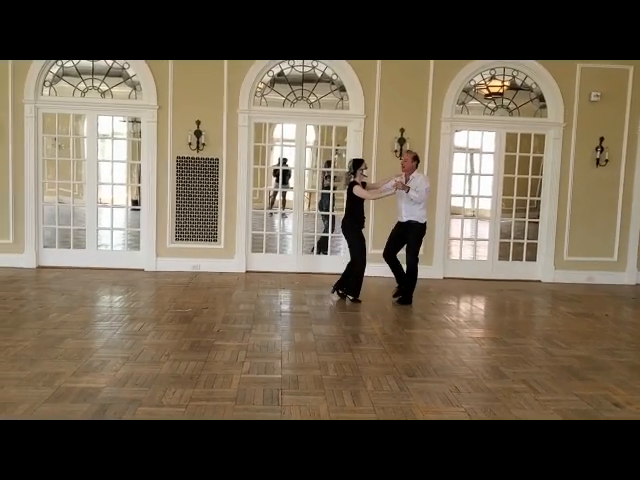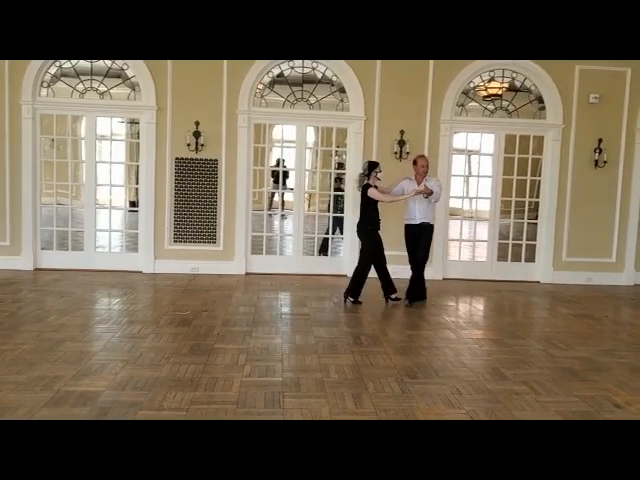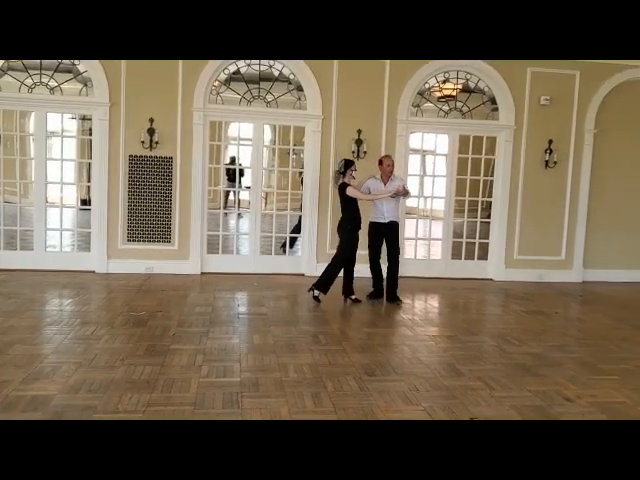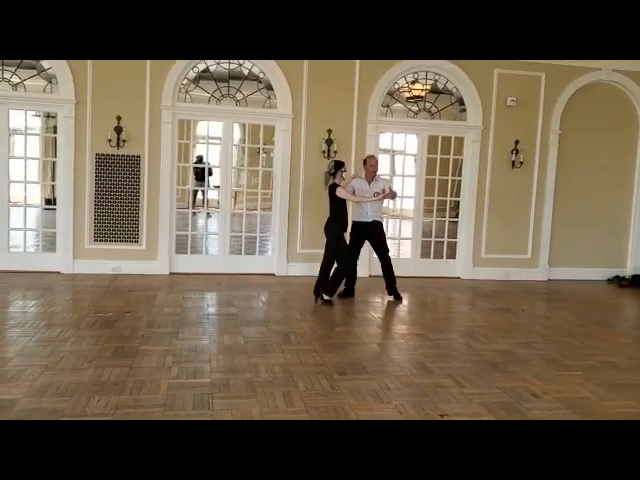
dt=0.4s
person 1, frame 1
left shoulder: (422, 179)
right shoulder: (400, 180)
left elbow: (419, 198)
left wrist: (406, 188)
left hip: (417, 224)
right hip: (402, 223)
left knee: (411, 259)
right knee: (388, 253)
left ankle: (407, 294)
right ankle: (403, 285)
person 1, frame 2
left shoulder: (434, 182)
right shoulder: (406, 183)
left elbow: (436, 197)
right elbow: (391, 195)
left wrist: (429, 192)
left hip: (426, 226)
right hip: (410, 225)
left knee: (420, 260)
right knee: (414, 261)
left ankle: (411, 294)
right ankle: (420, 292)
person 1, frame 3
left shoulder: (399, 181)
right shoulder: (371, 182)
left elbow: (406, 194)
left wrist: (404, 192)
left hip: (392, 224)
right hip: (375, 224)
left knee: (393, 259)
right knee: (373, 258)
left ankle: (391, 293)
right ankle: (377, 289)
person 1, frame 4
left shoulder: (383, 182)
right shoulder: (356, 181)
left elbow: (391, 193)
left wrist: (392, 194)
left hip: (375, 224)
right hip: (358, 223)
left knee: (384, 257)
right knee: (352, 257)
left ankle: (392, 289)
right ankle: (349, 289)
person 2, frame 1
left shoulder: (361, 185)
right shoulder: (354, 186)
left elbow: (378, 186)
right elbow: (371, 196)
right wrist: (391, 191)
left hip: (353, 226)
right hip: (352, 226)
left knee: (356, 259)
right knee: (360, 260)
left ankle: (341, 286)
right ankle: (351, 293)
person 2, frame 2
left shoulder: (373, 188)
right shoulder: (368, 188)
left elbow: (389, 190)
right elbow: (387, 199)
right wrist: (409, 195)
left hip: (371, 229)
right hip: (366, 229)
left knee: (380, 261)
right knee: (365, 262)
left ankle: (389, 292)
right ankle: (351, 294)
person 2, frame 3
left shoulder: (347, 186)
right shoulder: (345, 187)
left elbow: (360, 190)
right elbow: (366, 197)
right wrist: (387, 194)
left hip: (350, 228)
right hip: (347, 228)
left knee: (349, 262)
right knee: (339, 260)
left ankle: (348, 293)
right ankle: (318, 288)
person 2, frame 4
left shoulder: (335, 187)
right shoulder: (336, 188)
left elbow: (351, 196)
right elbow: (355, 199)
right wrist: (377, 198)
left hip: (334, 228)
right hip: (334, 229)
left knee: (329, 260)
right knee: (345, 262)
left ankle: (320, 292)
right ankle: (326, 292)
